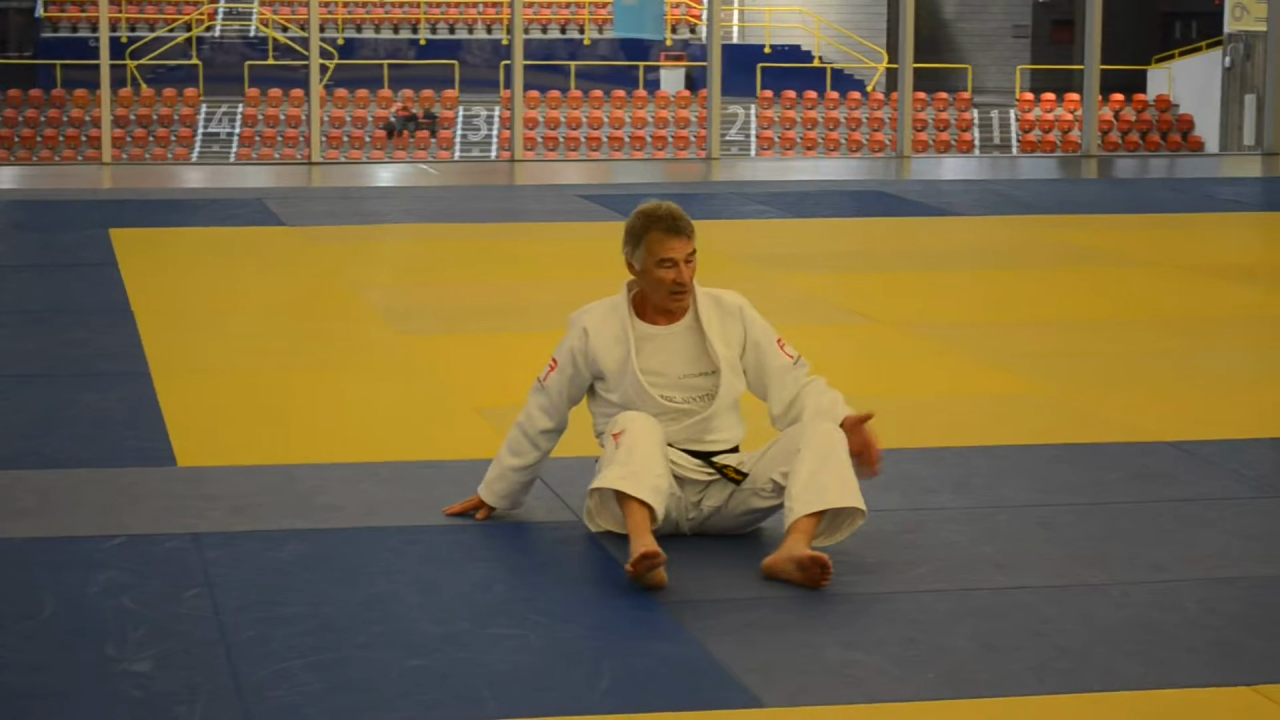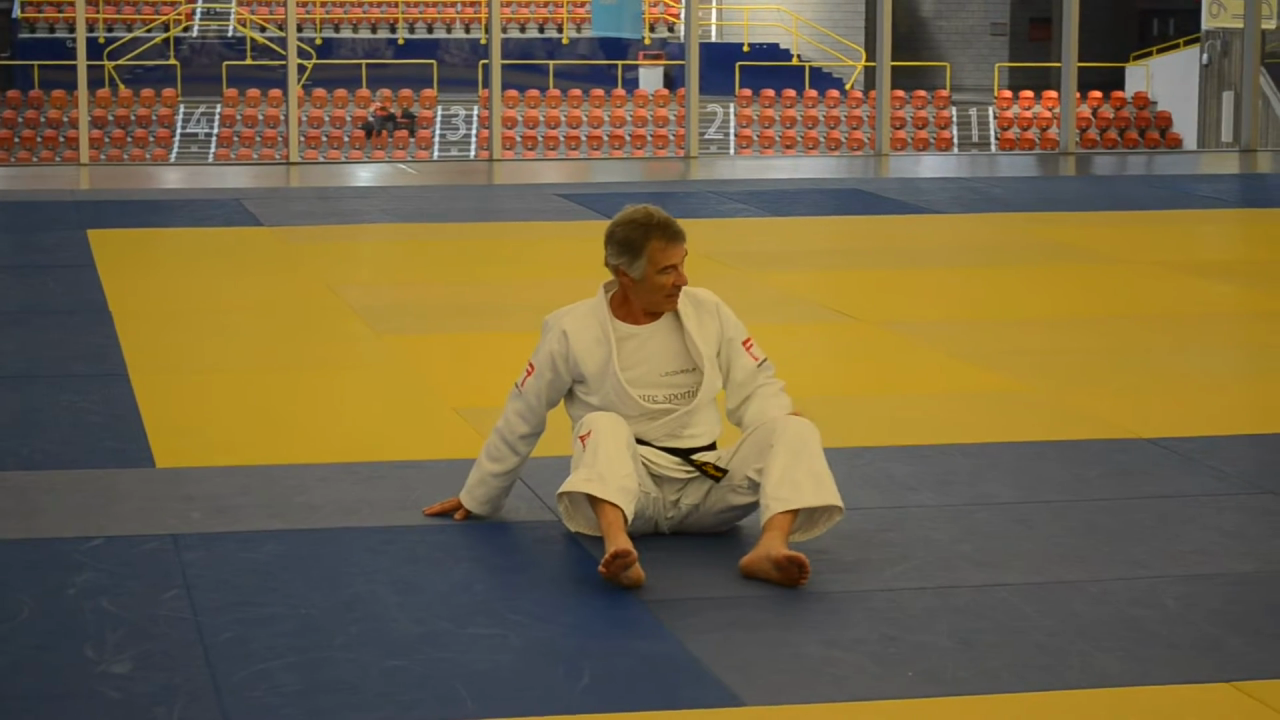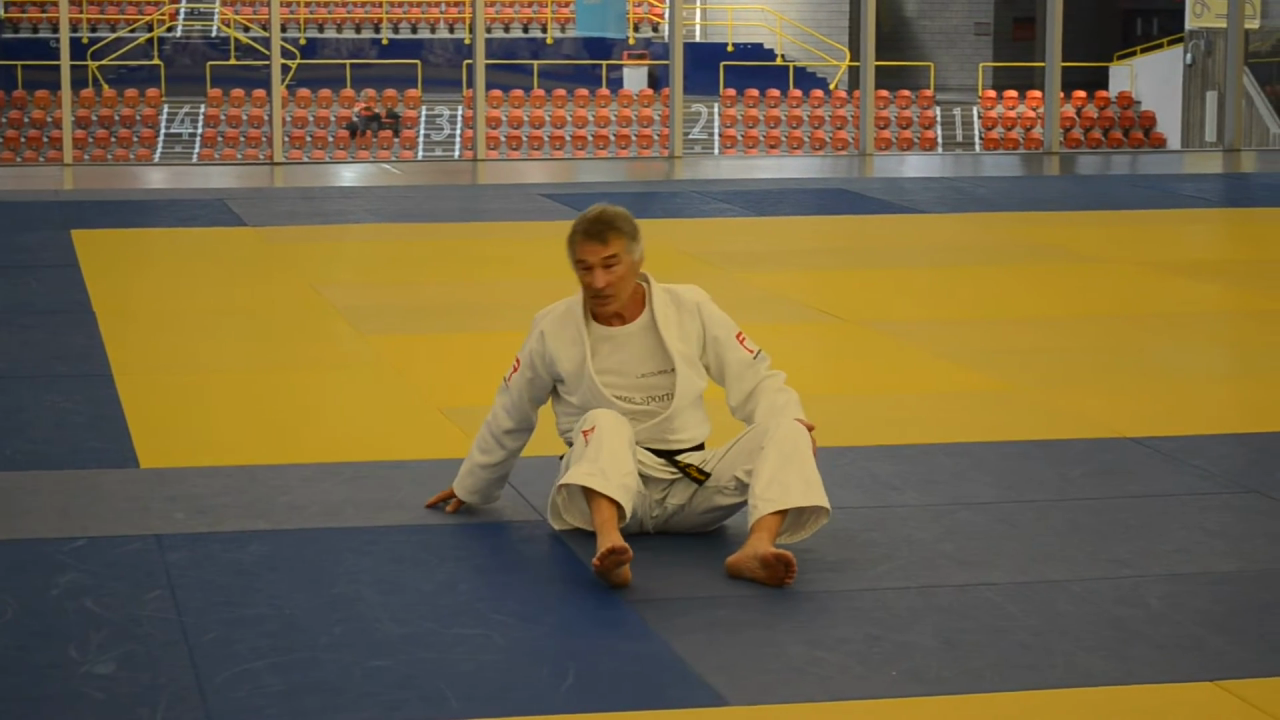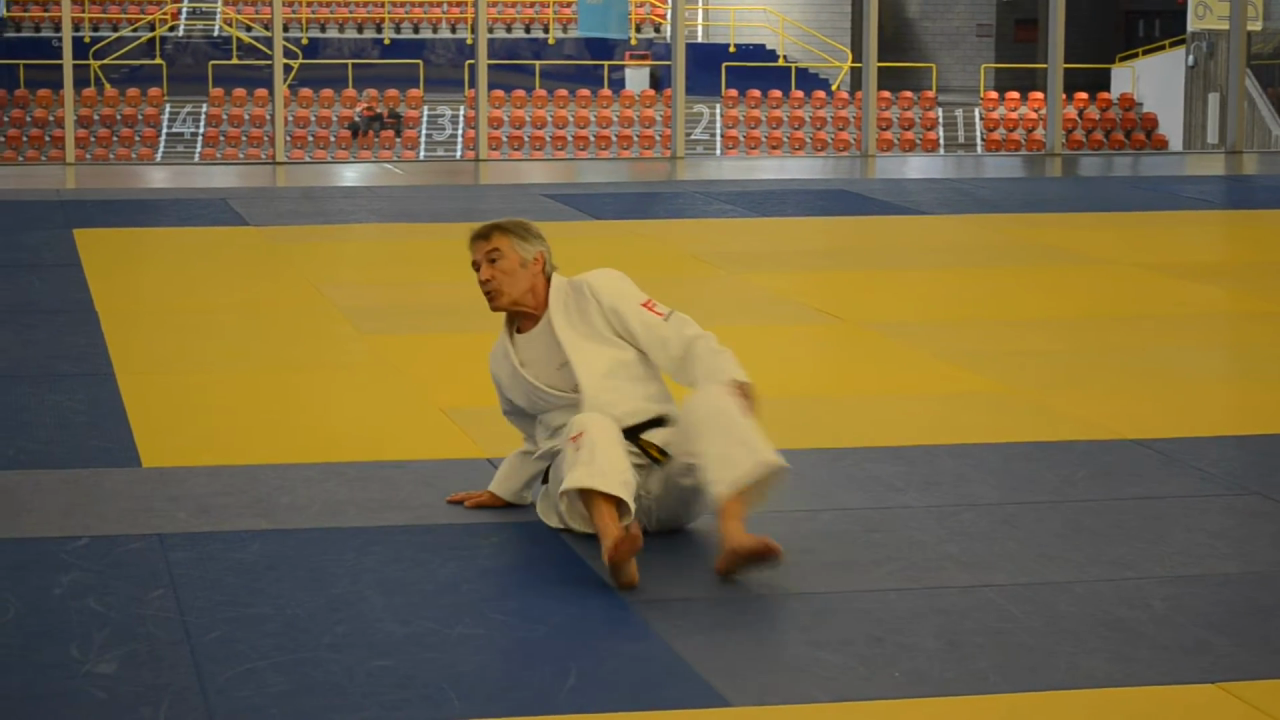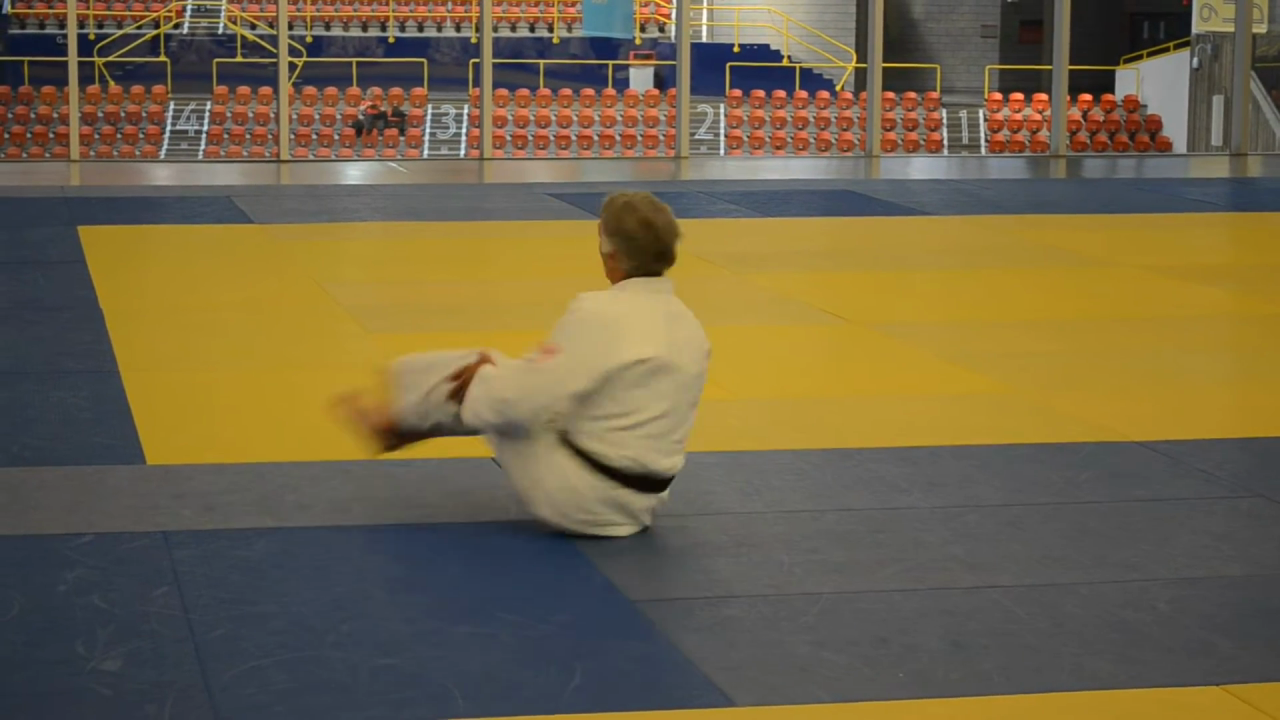
dt=0.5s
person 1, frame 1
left shoulder: (731, 311)
right shoulder: (595, 328)
left elbow: (792, 384)
right elbow: (543, 415)
left wrist: (841, 424)
right wrist: (495, 492)
left hip: (721, 486)
right hip: (641, 484)
left knee: (813, 434)
right knee: (633, 427)
left ankle: (792, 552)
right ankle: (643, 550)
person 1, frame 2
left shoulder: (706, 310)
right shoulder: (571, 331)
left elbow: (755, 384)
right elbow: (520, 420)
left wrist: (778, 423)
right wrist: (475, 497)
left hip: (702, 483)
right hip: (622, 481)
left knee: (792, 433)
right knee: (602, 428)
left ankle: (768, 549)
right ankle: (618, 549)
person 1, frame 3
left shoulder: (690, 306)
right shoulder: (553, 330)
left elbow: (754, 376)
right elbow: (510, 416)
left wrist: (792, 421)
right wrist: (471, 487)
left hip: (686, 483)
right hip: (604, 480)
left knee: (784, 435)
right knee: (604, 424)
left ankle: (756, 549)
right ankle: (608, 546)
person 1, frame 4
left shoulder: (597, 291)
right shoulder: (503, 358)
left elbow: (683, 344)
left wrist: (730, 387)
right wrist: (504, 491)
left hip: (665, 466)
right hip: (587, 484)
left knee: (711, 407)
right knee: (592, 431)
left ankle: (734, 540)
right ankle: (614, 547)
person 1, frame 5
left shoulder: (605, 313)
right shoulder: (687, 328)
left elbow: (527, 397)
left wrist: (480, 382)
left hip: (560, 494)
left knee: (473, 376)
left ankle: (391, 424)
